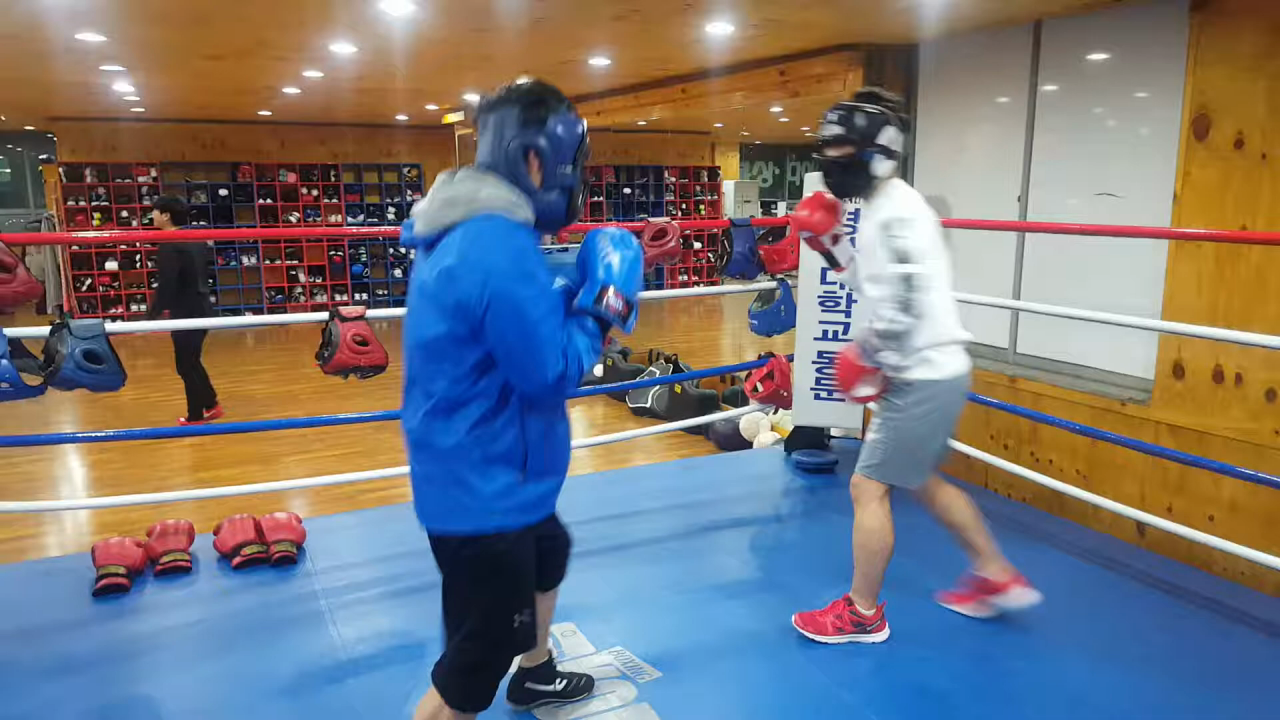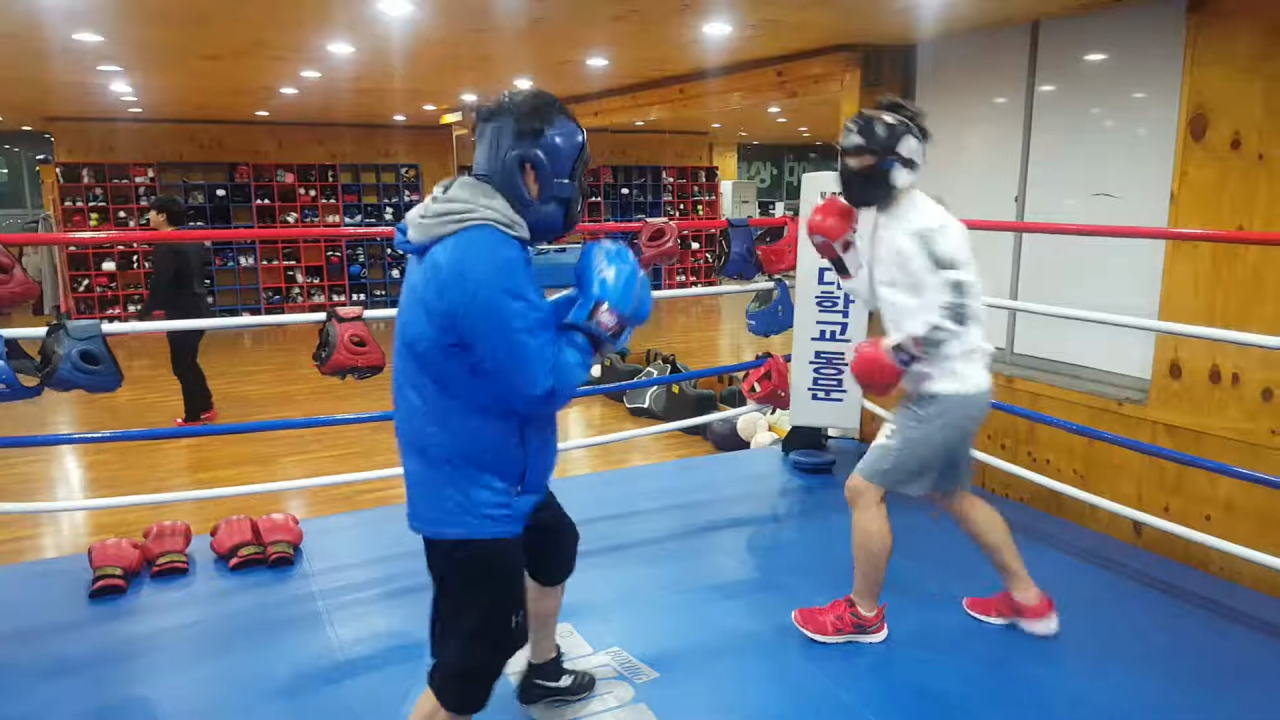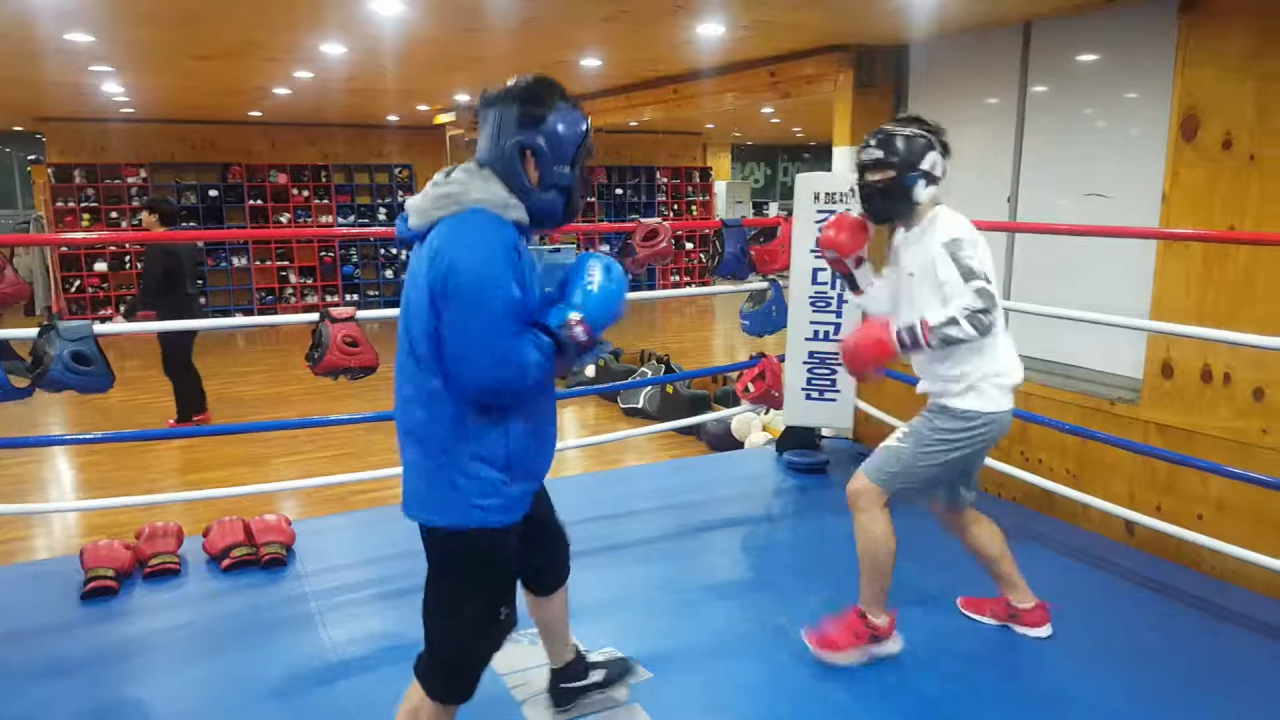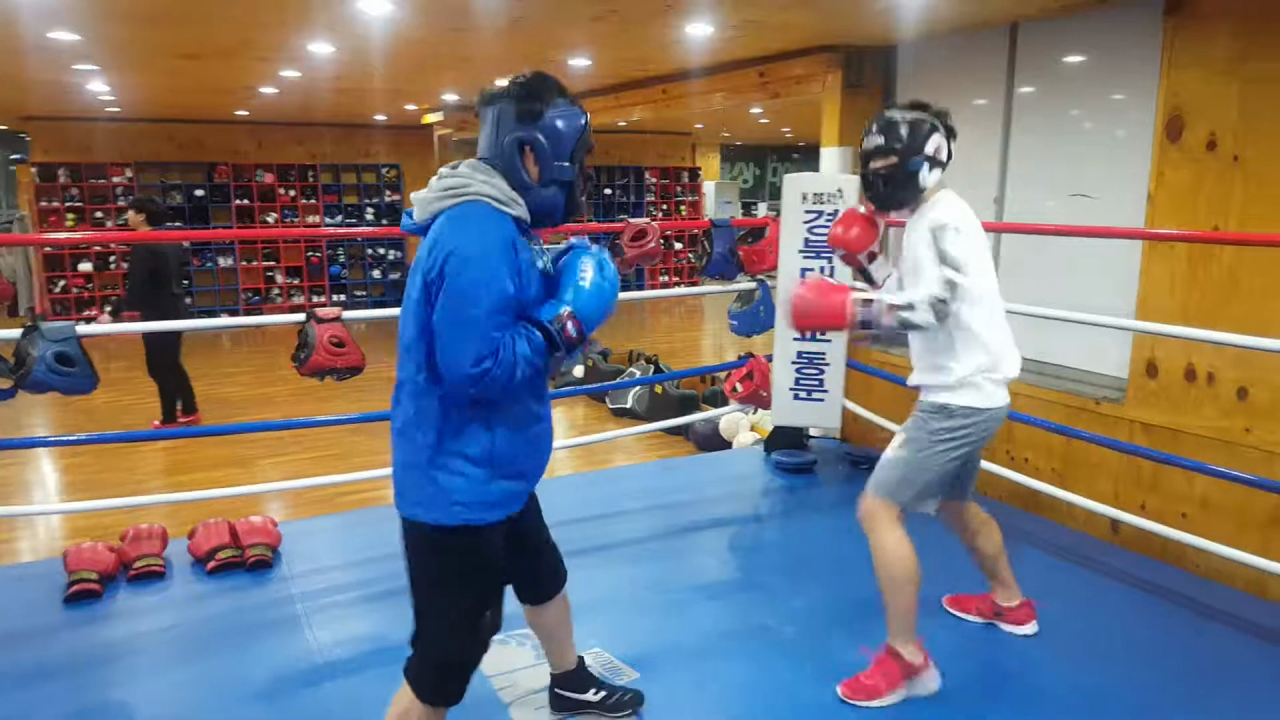
dt=0.1s
person 1, frame 1
left shoulder: (468, 230)
right shoulder: (499, 248)
right elbow: (550, 375)
left wrist: (574, 292)
right wrist: (609, 301)
left hip: (488, 471)
right hip: (482, 487)
left knee: (548, 553)
right knee: (479, 657)
person 1, frame 2
left shoulder: (467, 238)
right shoulder: (488, 258)
right elbow: (534, 388)
left wrist: (568, 308)
right wrist: (602, 319)
left hip: (482, 475)
right hip: (476, 494)
left knee: (555, 545)
right knee: (475, 660)
person 1, frame 3
left shoulder: (481, 225)
right shoulder: (481, 241)
right elbow: (492, 375)
left wrist: (562, 299)
right wrist: (576, 325)
left hip: (496, 468)
right hip: (472, 481)
left knee: (547, 561)
right knee: (460, 653)
person 1, frame 4
left shoulder: (486, 221)
right shoulder: (479, 234)
right elbow: (477, 367)
left wrist: (555, 282)
right wrist: (568, 322)
left hip: (492, 468)
right hip: (460, 480)
left knee: (542, 573)
right knee: (448, 658)
person 2, frame 1
left shoulder: (899, 212)
right shoulder: (873, 209)
left elbow: (909, 303)
right elbow: (866, 279)
left wrist: (866, 358)
right wrist: (826, 237)
left hip: (927, 375)
right hip: (928, 373)
left knee: (868, 487)
right knee: (923, 481)
left ankle: (862, 612)
right ankle: (999, 577)
person 2, frame 2
left shoulder: (926, 224)
right shoulder: (884, 222)
left elbow: (959, 309)
right elbow: (870, 288)
left wrist: (901, 352)
right wrist: (837, 244)
left hip: (947, 388)
right hip: (947, 386)
left knee: (864, 489)
right knee: (953, 493)
left ankle: (863, 612)
right ankle: (1029, 601)
person 2, frame 3
left shoulder: (947, 236)
right shoulder: (908, 237)
left elbow: (979, 312)
right elbow: (890, 308)
left wrist: (899, 338)
right wrist: (850, 263)
left hip: (967, 403)
right hip: (970, 397)
left knee: (867, 492)
right knee: (952, 506)
left ankle: (873, 622)
right ankle: (1021, 605)
person 2, frame 4
left shoulder: (942, 217)
right shoulder: (918, 221)
left elbow: (936, 308)
right elbow: (902, 299)
left wrist: (853, 308)
right wrist: (859, 260)
left hip: (962, 399)
right hip: (966, 396)
left knee: (878, 509)
right knee: (954, 501)
left ankle: (906, 657)
right ankle: (1010, 602)
person 3, frame 1
left shoulder: (169, 246)
right shoulder: (195, 241)
left elbow: (166, 287)
left wrist: (152, 316)
left hip: (185, 314)
right hip: (201, 309)
left knee: (187, 366)
right knee: (192, 362)
left ankle: (196, 417)
right ankle: (211, 405)
person 3, frame 2
left shoulder: (165, 247)
right shoulder: (192, 242)
left elbow: (158, 287)
left wrist: (141, 317)
left hip: (182, 315)
right hip: (197, 309)
left knee: (183, 366)
right knee: (189, 362)
left ankle: (193, 418)
right ankle: (206, 407)
person 3, frame 3
left shoulder: (157, 247)
right shoulder: (185, 242)
left elbow: (148, 288)
left wrist: (127, 315)
left hip: (172, 315)
right hip: (190, 310)
left knee: (175, 368)
right knee: (184, 364)
left ankle: (185, 419)
right ankle: (199, 410)
person 3, frame 4
left shoulder: (143, 247)
right shoulder: (171, 242)
left elbow: (135, 287)
left wrist: (113, 314)
left hip: (158, 316)
right hip: (175, 310)
left knee: (160, 369)
right knee: (172, 365)
left ankle: (170, 420)
right ankle: (190, 411)
